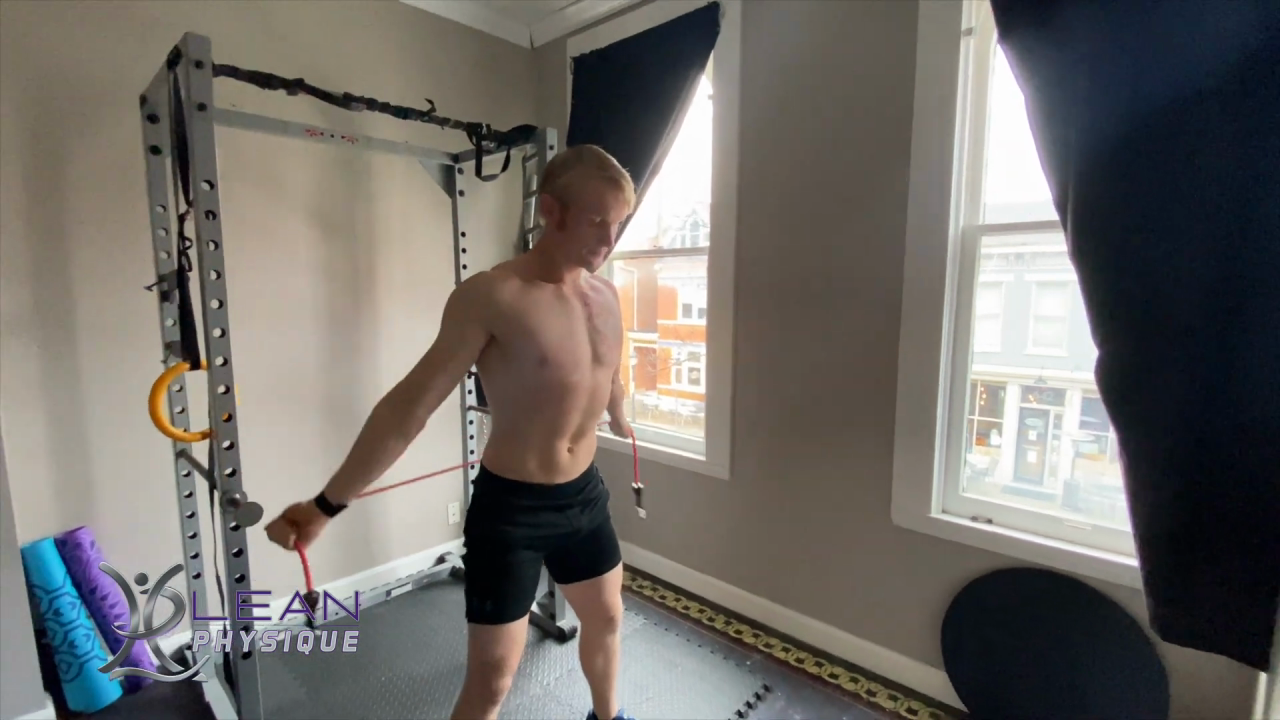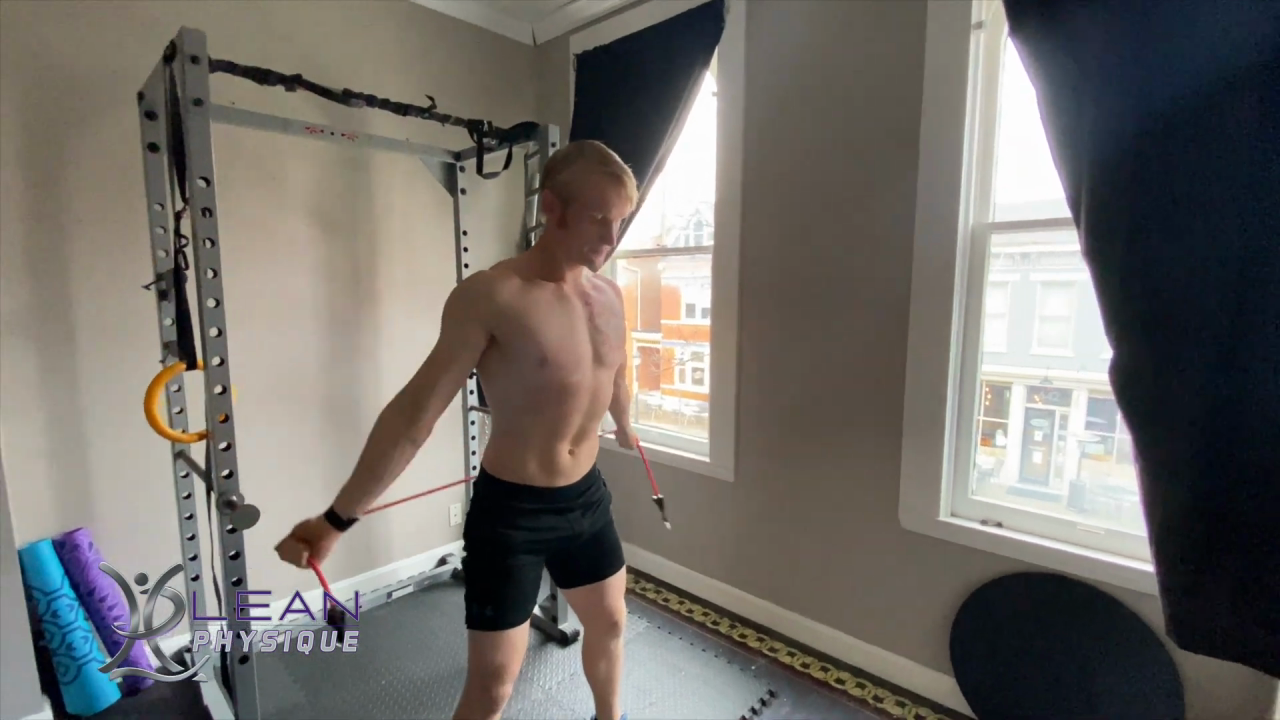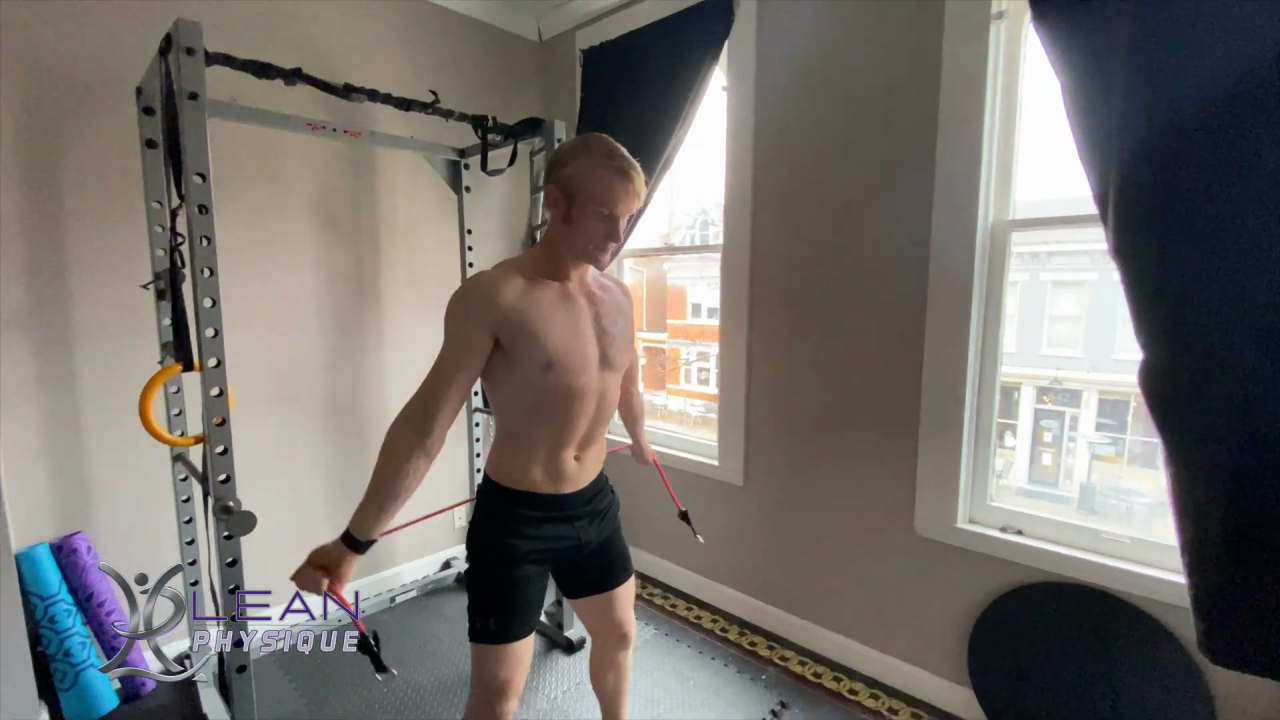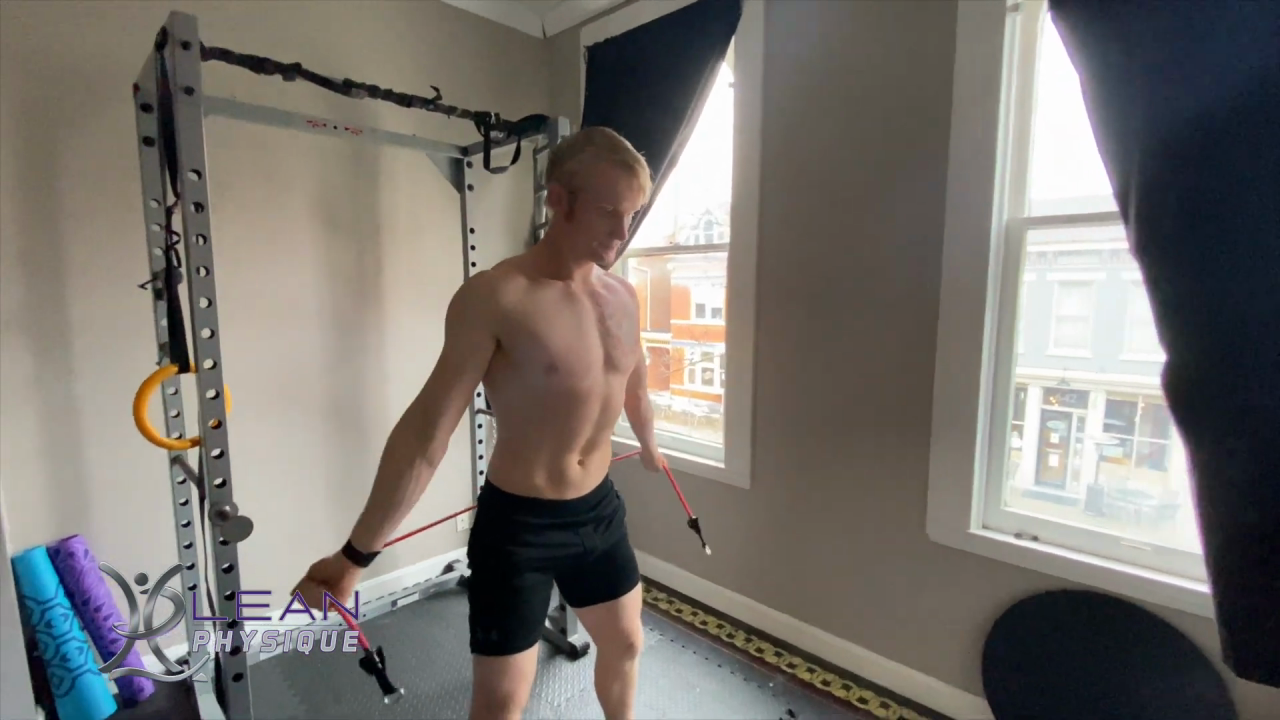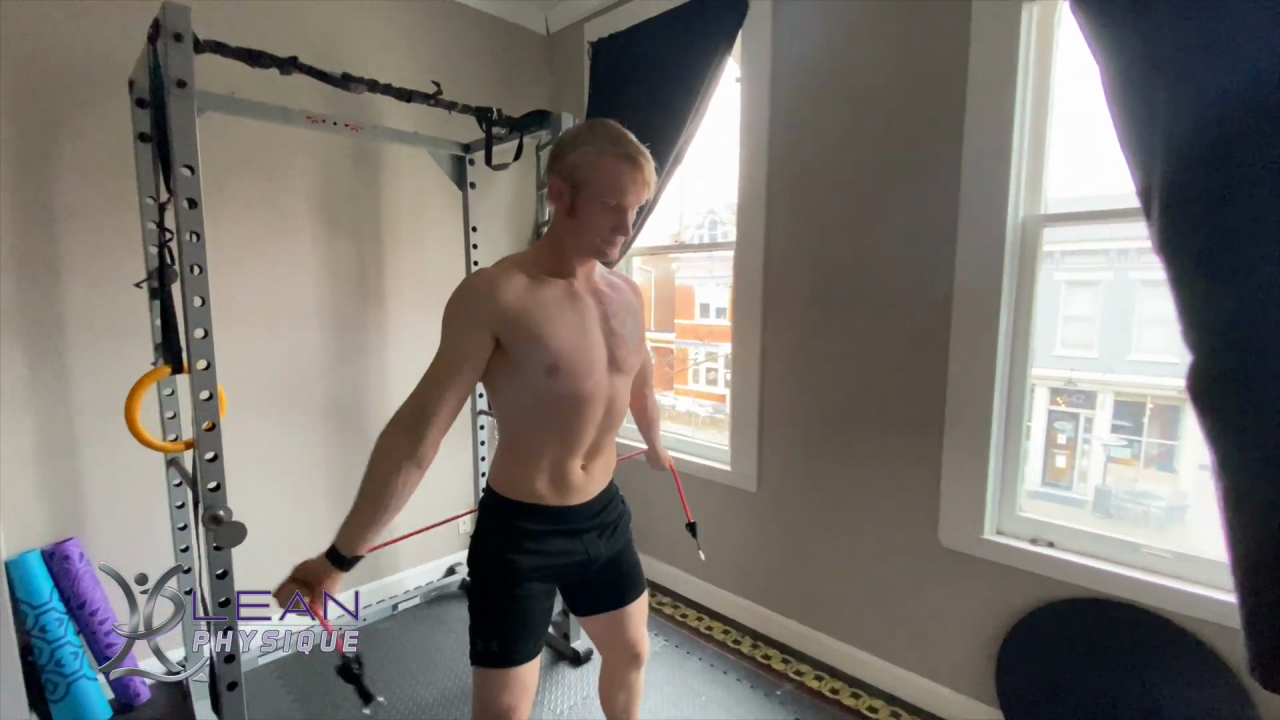
dt=0.1s
person 1, frame 1
left shoulder: (604, 294)
right shoulder: (492, 297)
right elbow: (410, 404)
left wrist: (617, 415)
right wrist: (326, 504)
left hip: (584, 497)
right hip: (509, 509)
left knee: (605, 619)
person 1, frame 2
left shoulder: (608, 294)
right shoulder: (491, 296)
right elbow: (416, 413)
left wrist: (624, 429)
right wrist: (336, 520)
left hip: (586, 499)
right hip: (509, 511)
left knee: (609, 624)
person 1, frame 3
left shoulder: (616, 295)
right shoulder: (493, 298)
right elbow: (425, 425)
left wrist: (640, 439)
right wrist: (353, 543)
left hip: (593, 508)
right hip: (513, 522)
left knee: (617, 635)
person 1, frame 4
left shoulder: (622, 295)
right shoulder: (494, 299)
right elbow: (426, 431)
left wrist: (648, 446)
right wrist: (356, 554)
left hip: (599, 512)
right hip: (516, 527)
left knee: (624, 644)
person 1, frame 5
left shoulder: (626, 295)
right shoulder: (493, 297)
right elbow: (417, 432)
left wrist: (655, 444)
right wrist: (340, 557)
left hip: (604, 519)
right hip: (518, 536)
left knee: (629, 653)
